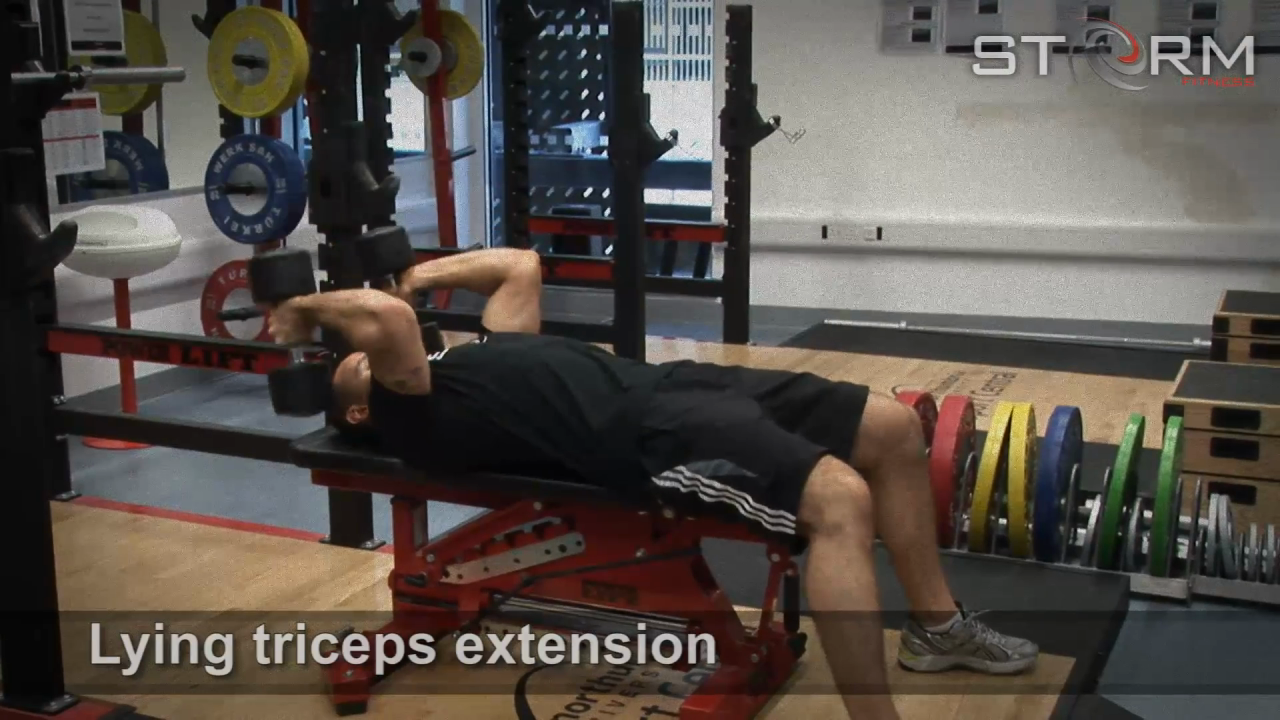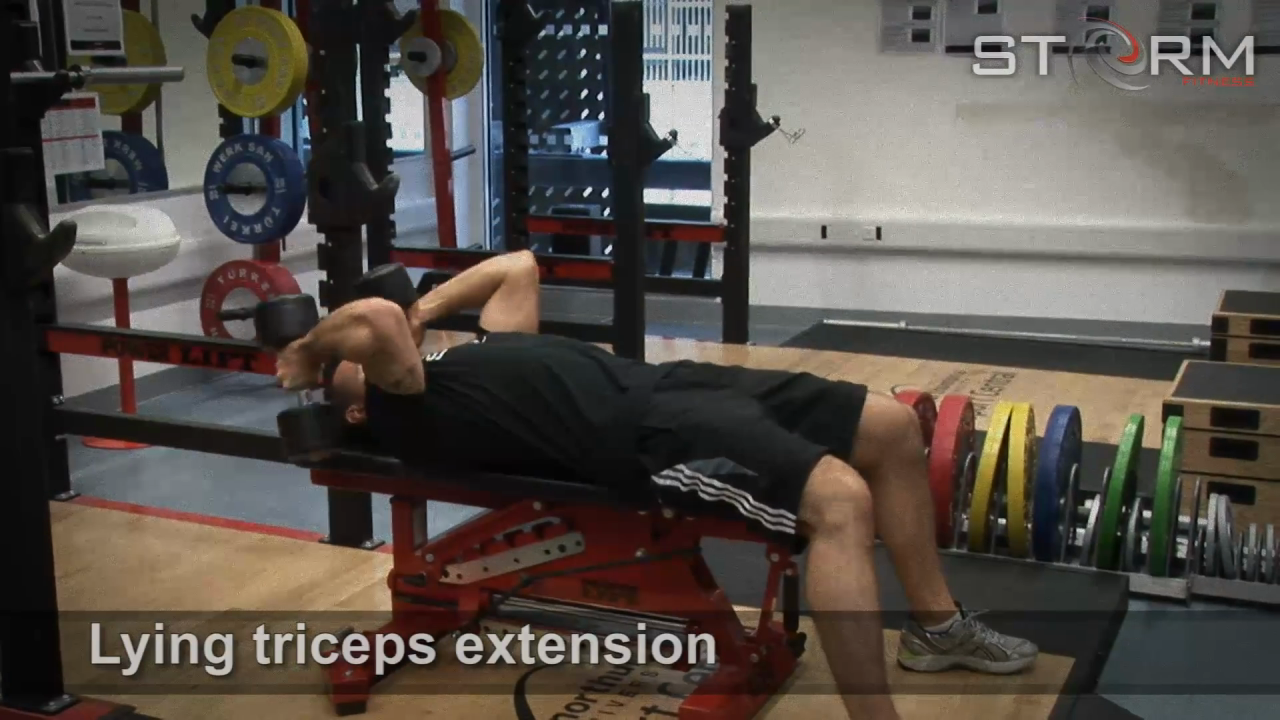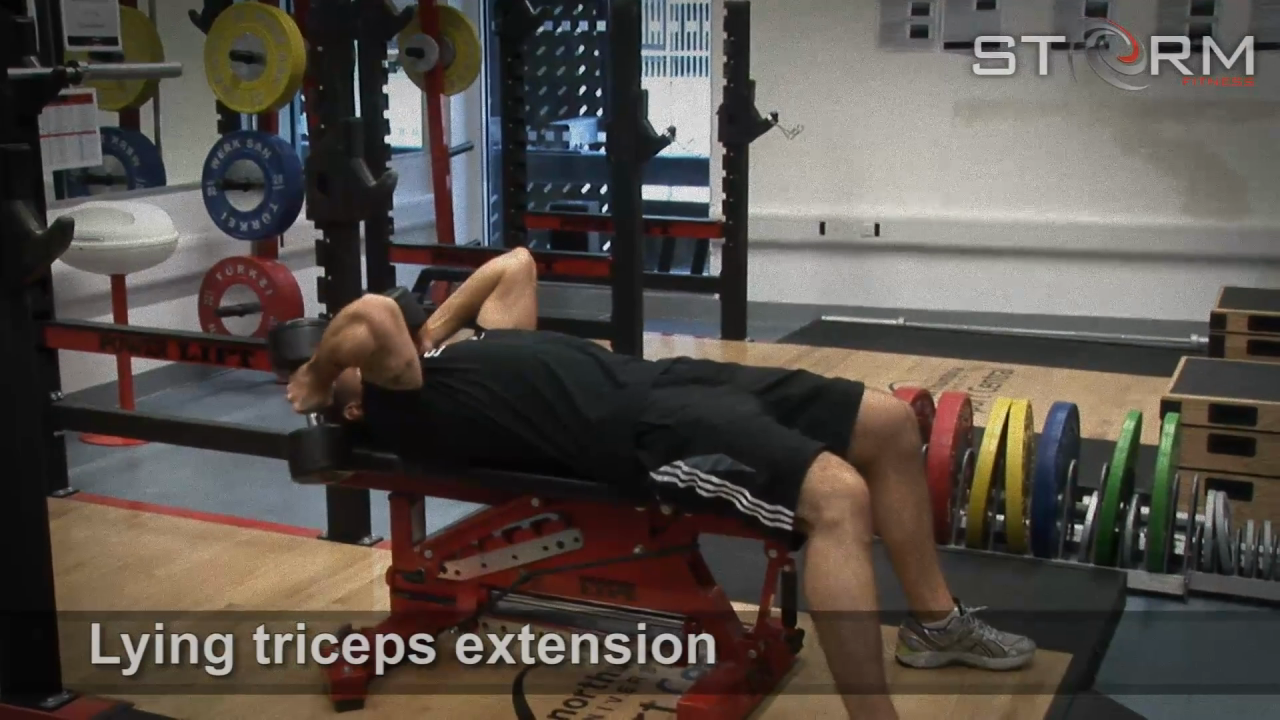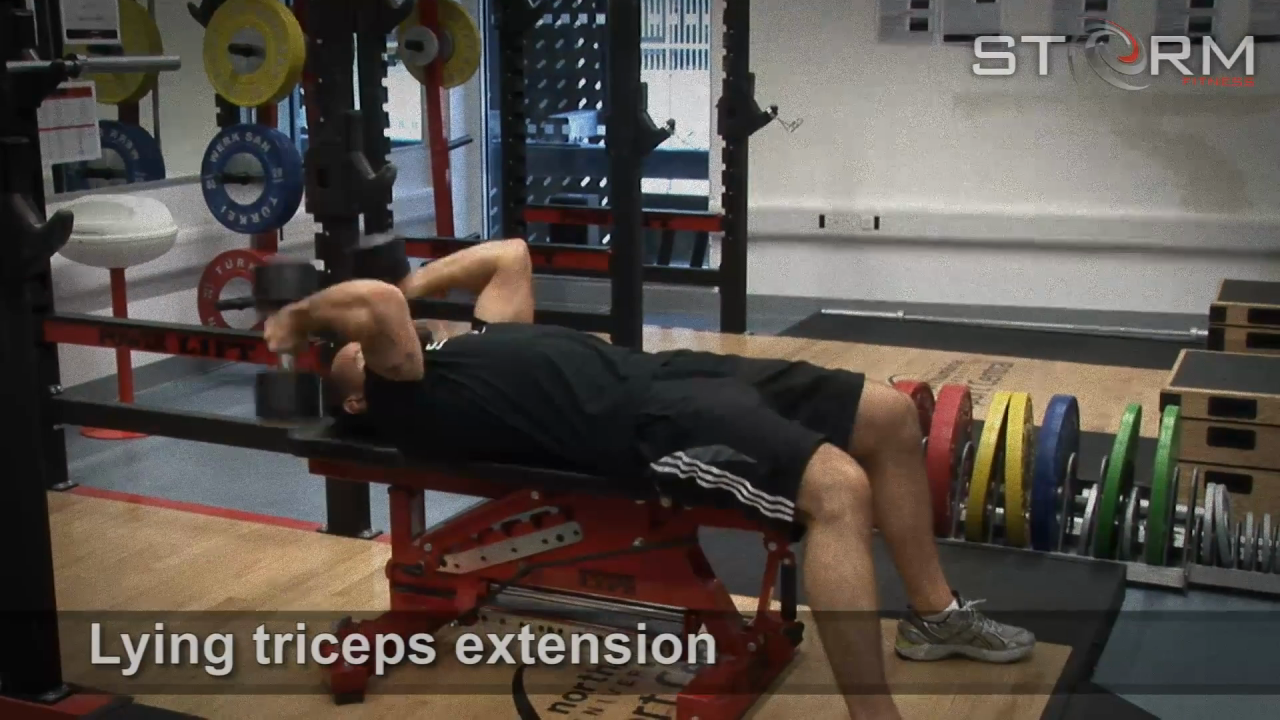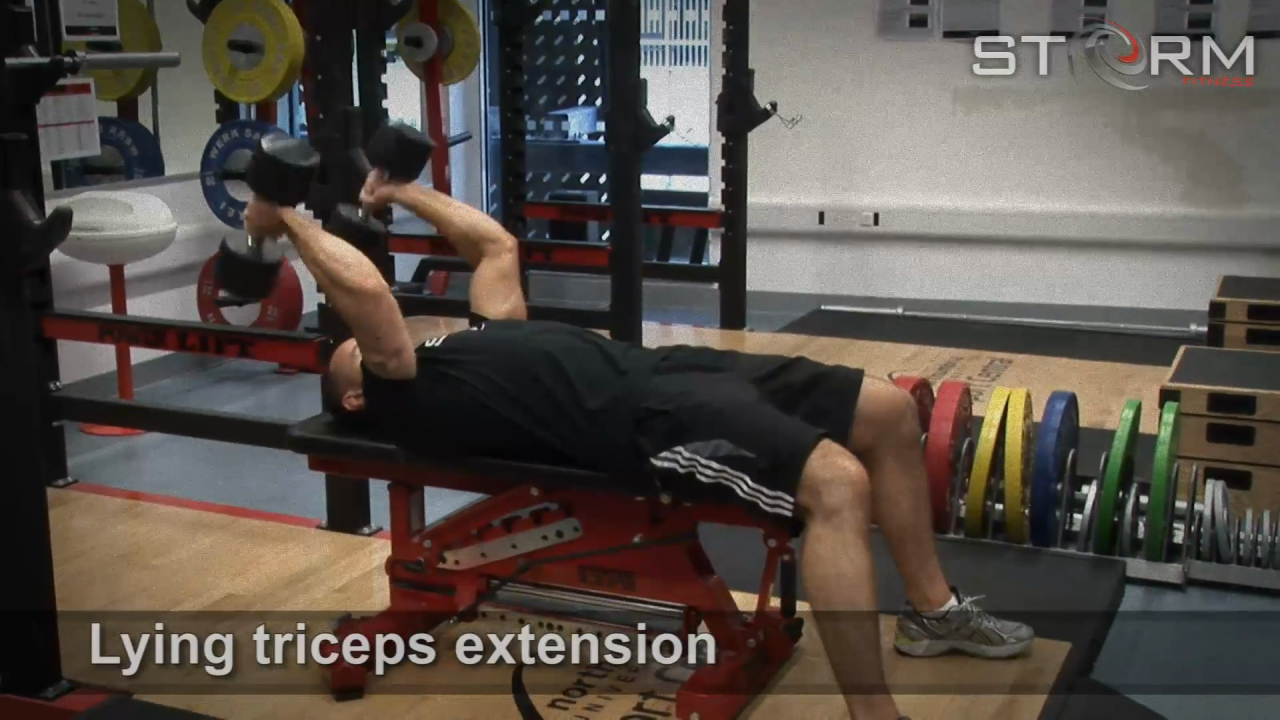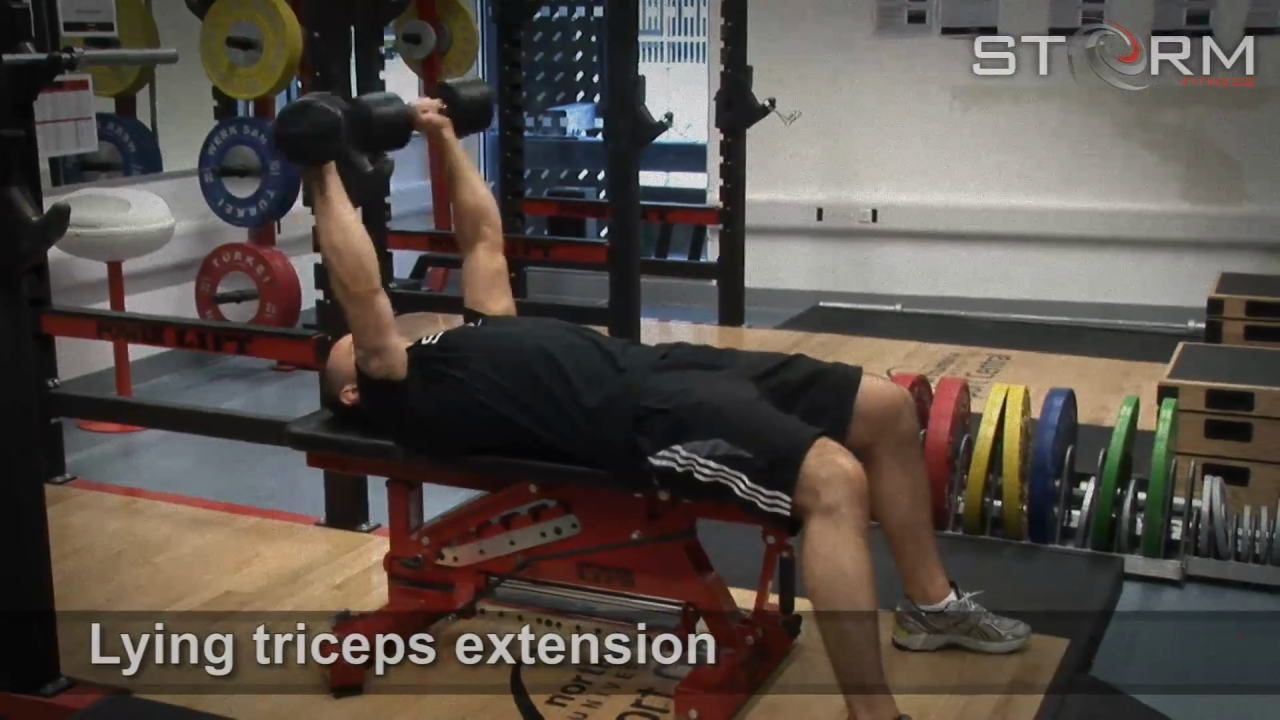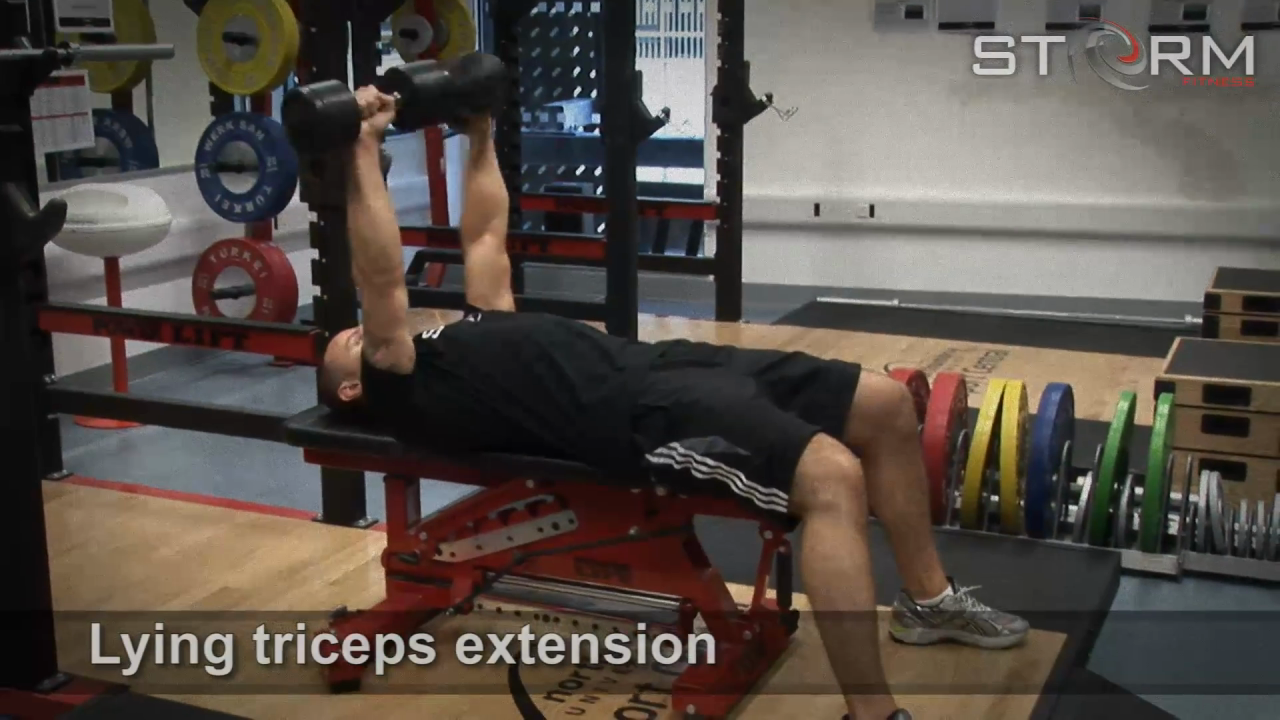
dt=0.4s
person 1, frame 1
left shoulder: (471, 357)
right shoulder: (413, 416)
left elbow: (523, 266)
right elbow: (387, 319)
left wrist: (424, 272)
right wrist: (310, 309)
left hip: (666, 384)
right hip: (645, 435)
left knee: (894, 429)
right knee: (841, 501)
left ankle: (938, 625)
person 1, frame 2
left shoulder: (462, 360)
right shoulder: (408, 413)
left elbow: (519, 267)
right elbow: (377, 320)
left wrist: (427, 305)
right wrist: (309, 350)
left hip: (663, 384)
right hip: (644, 436)
left knee: (893, 428)
right knee: (840, 500)
left ankle: (937, 624)
person 1, frame 3
left shoulder: (457, 356)
right shoulder: (405, 408)
left elbow: (517, 265)
right elbow: (375, 315)
left wrist: (435, 330)
right wrist: (315, 373)
left hip: (660, 381)
right hip: (641, 430)
left knee: (890, 424)
right knee: (837, 497)
left ankle: (936, 621)
person 1, frame 4
left shoulder: (463, 349)
right shoulder: (408, 400)
left elbow: (511, 255)
right elbow: (373, 303)
left wrist: (412, 285)
right wrist: (297, 317)
left hip: (664, 372)
right hip: (644, 423)
left knee: (891, 416)
right knee: (839, 489)
left ankle: (934, 613)
person 1, frame 5
left shoulder: (469, 341)
right shoulder: (408, 398)
left elbow: (498, 245)
right elbow: (368, 292)
left wrist: (398, 192)
right wrist: (285, 220)
left hip: (664, 368)
right hip: (643, 418)
left knee: (890, 411)
right knee: (837, 483)
left ankle: (933, 610)
person 1, frame 6
left shoulder: (470, 337)
right shoulder: (407, 397)
left elbow: (485, 239)
right elbow: (361, 291)
left wrist: (442, 136)
right wrist: (324, 172)
left hip: (663, 364)
right hip: (641, 416)
left knee: (889, 410)
right knee: (835, 481)
left ankle: (931, 604)
person 1, frame 7
left shoulder: (468, 334)
right shoulder: (409, 389)
left elbow: (486, 235)
right elbow: (381, 280)
left wrist: (479, 130)
right wrist: (363, 149)
left hip: (660, 361)
right hip: (639, 413)
left knee: (887, 406)
right knee: (832, 477)
left ankle: (929, 599)
